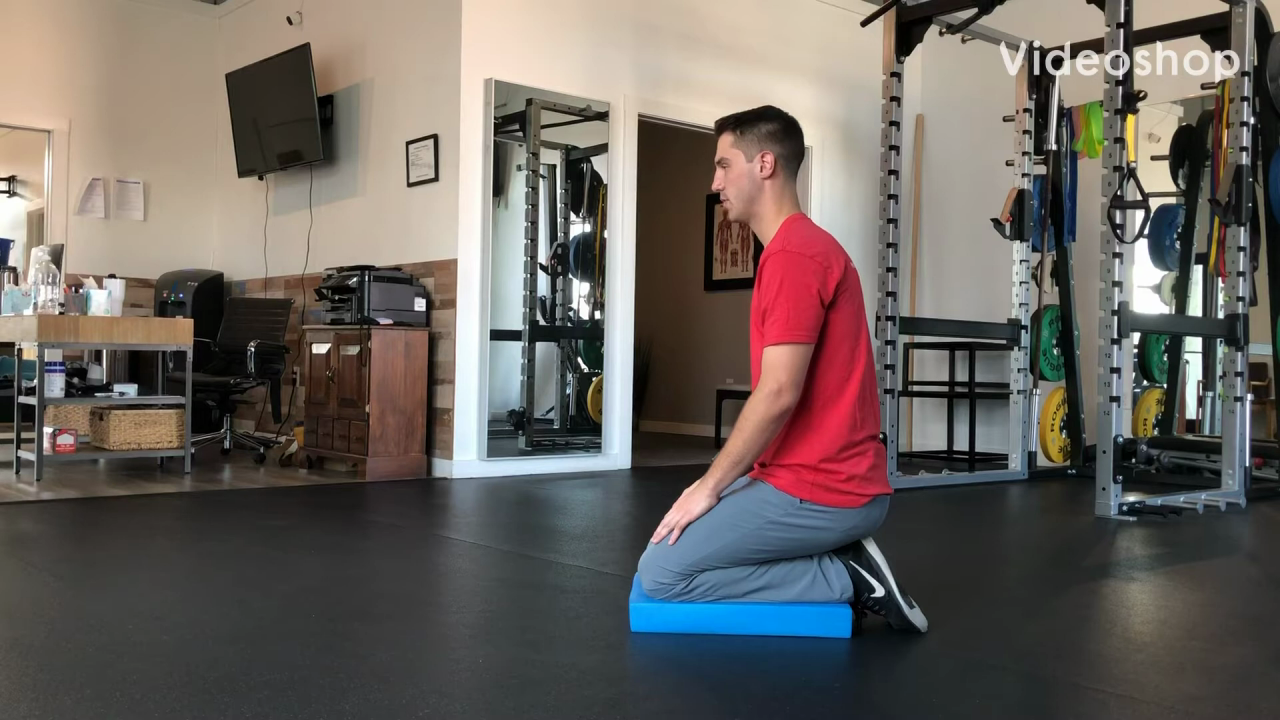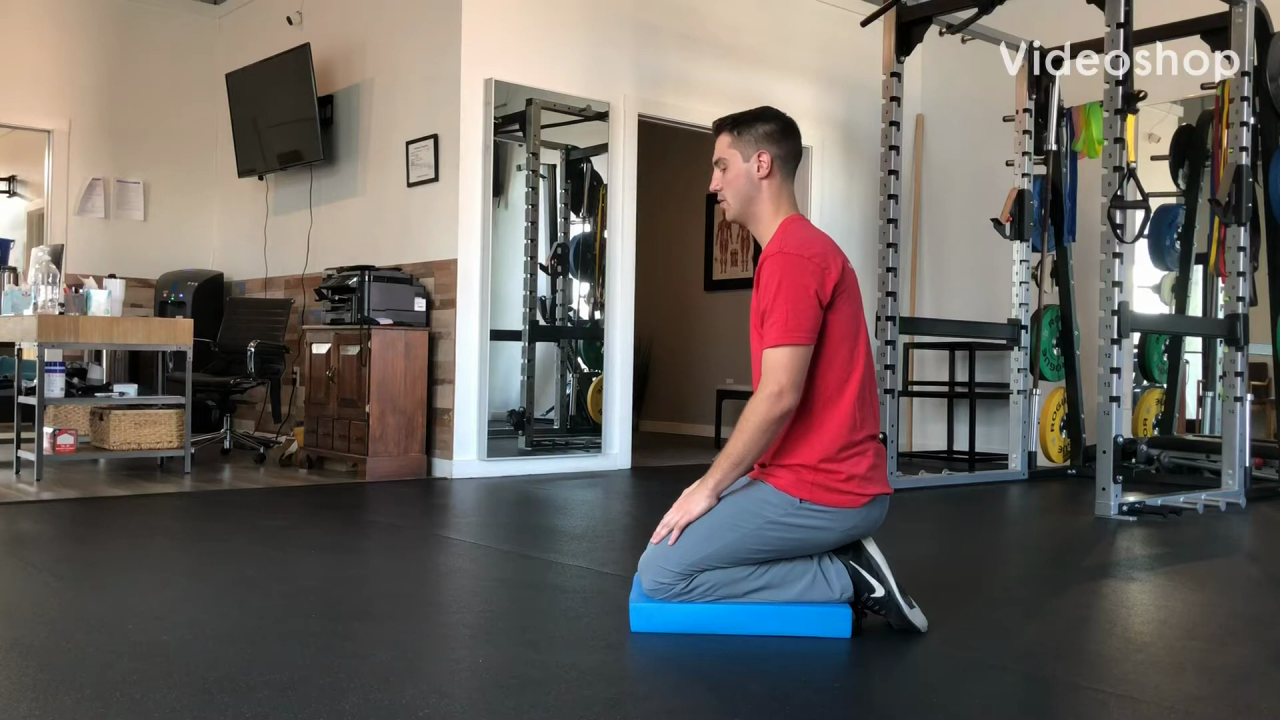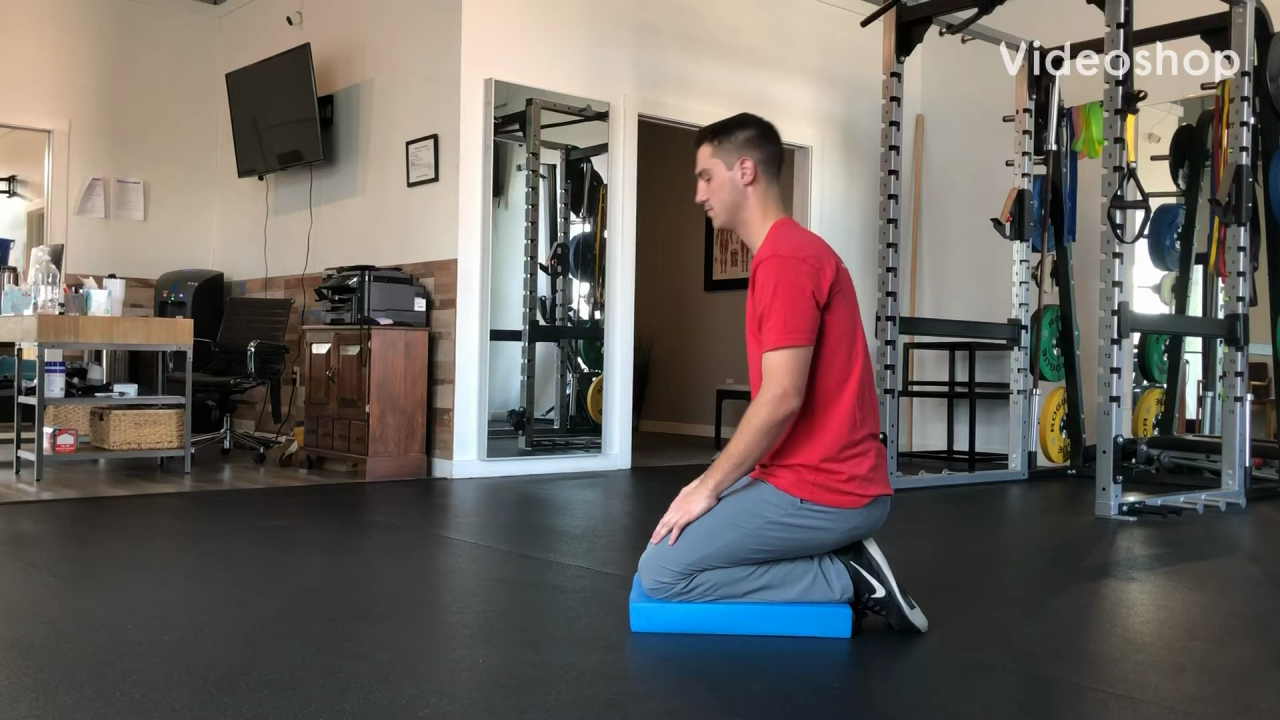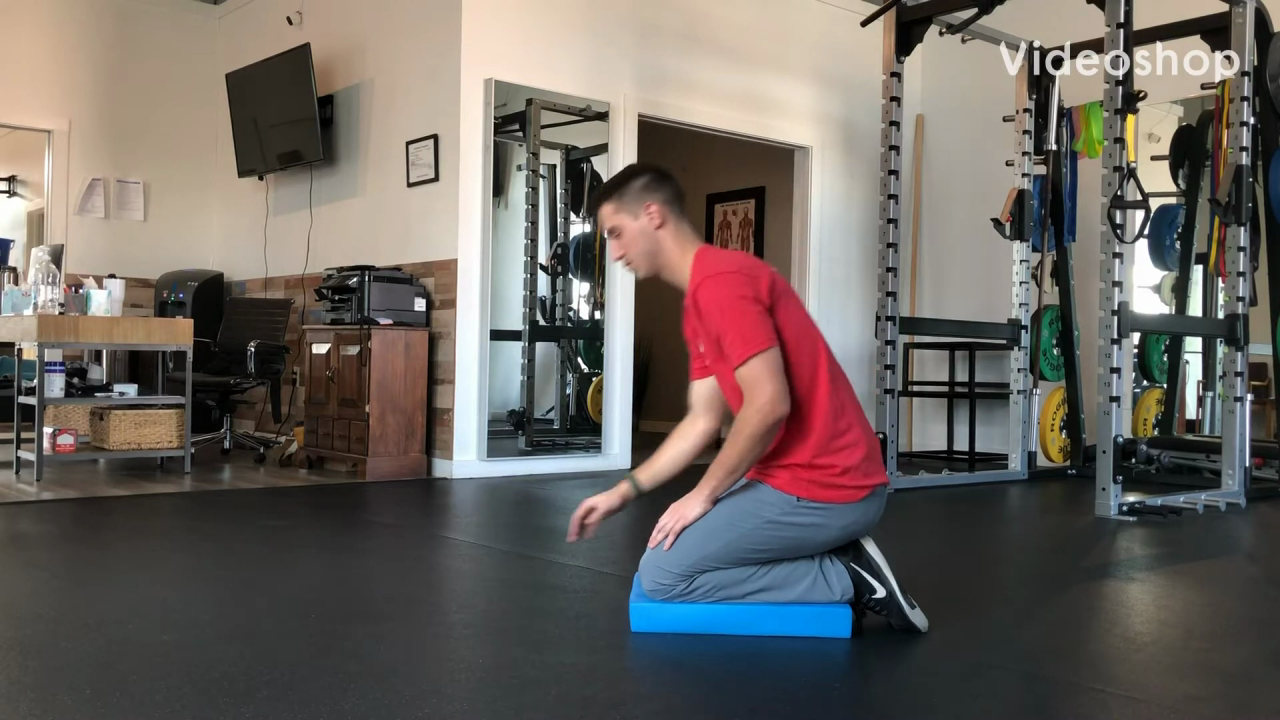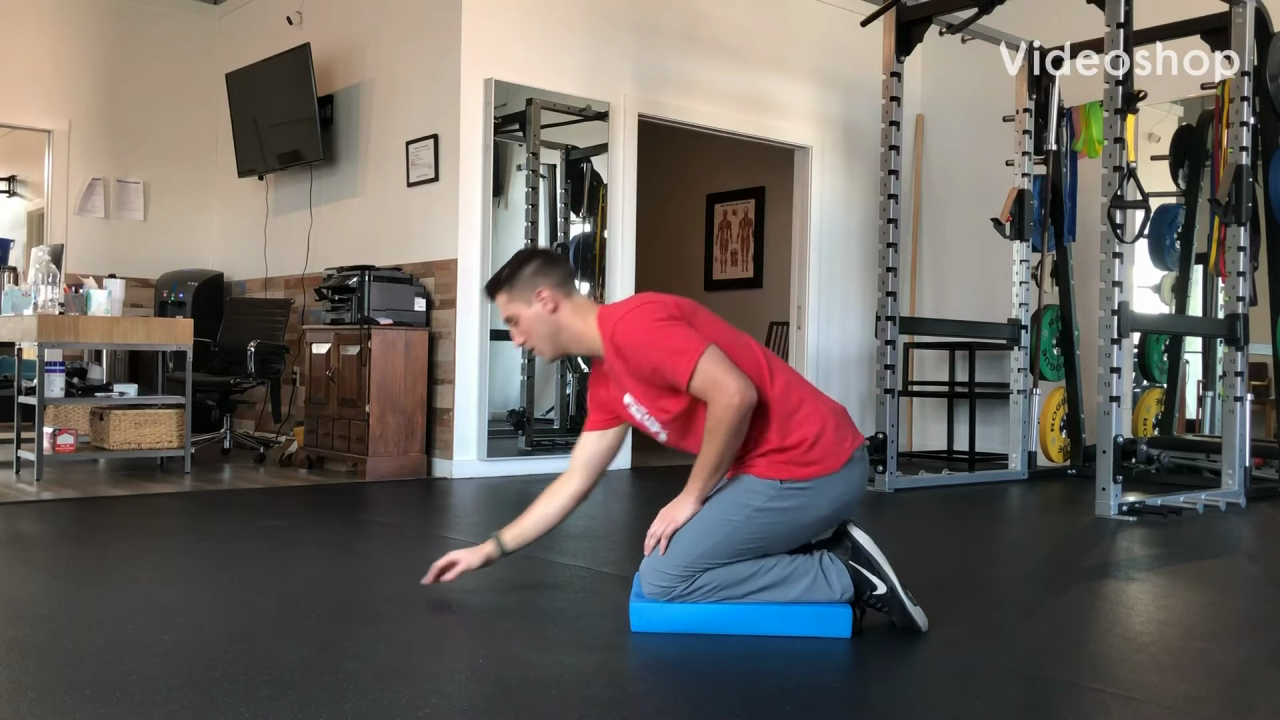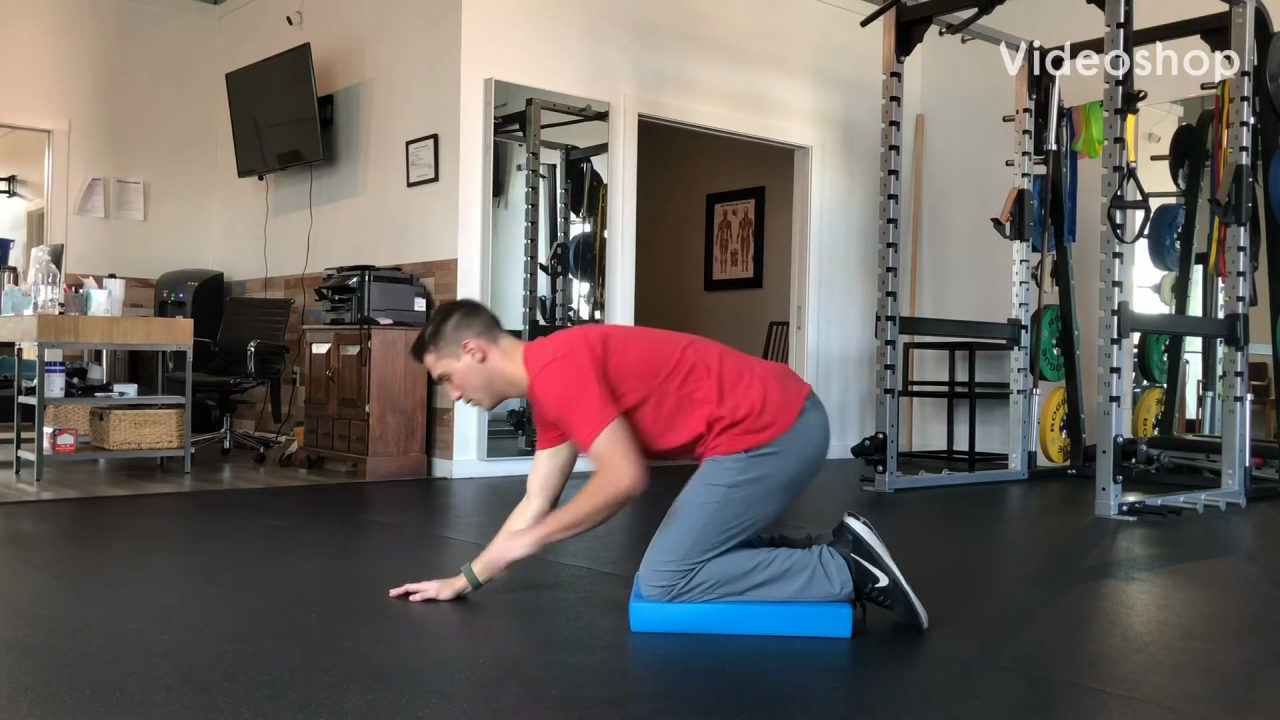
dt=0.4s
person 1, frame 1
left shoulder: (793, 256)
right shoulder: (803, 248)
left elbow: (778, 396)
left wrist: (709, 486)
right wrist: (715, 481)
left hip: (817, 490)
right hip: (828, 478)
left knee: (662, 571)
right knee: (679, 541)
left ankle: (846, 578)
right ankle: (841, 562)
person 1, frame 2
left shoulder: (790, 257)
right shoulder: (802, 249)
left elbow: (779, 397)
left wrist: (709, 487)
right wrist: (715, 482)
left hip: (817, 490)
right hip: (829, 478)
left knee: (662, 572)
right knee: (680, 541)
left ankle: (844, 577)
right ankle: (840, 563)
person 1, frame 3
left shoulder: (784, 260)
right shoulder: (790, 252)
left elbow: (781, 401)
left wrist: (709, 488)
right wrist: (713, 480)
left hip: (820, 491)
right hip: (828, 478)
left knee: (661, 572)
right knee: (684, 540)
left ankle: (844, 579)
right ankle: (839, 566)
person 1, frame 4
left shoulder: (720, 280)
right shoulder: (702, 296)
left elbow: (769, 407)
right elbow: (702, 420)
left wrist: (702, 497)
right wrist: (625, 491)
left hip: (820, 488)
right hip: (809, 475)
left knee: (663, 575)
right knee: (676, 546)
left ankle: (841, 579)
right ankle: (837, 558)
person 1, frame 5
left shoulder: (632, 322)
right shoulder: (606, 378)
left elbow: (735, 396)
right elbow: (574, 481)
left wrist: (691, 497)
right wrist: (490, 549)
left hip: (811, 467)
right hip: (796, 463)
left knee: (663, 580)
right knee: (673, 553)
left ankle: (842, 576)
right ankle: (833, 554)
person 1, frame 6
left shoulder: (555, 366)
right shoulder: (547, 391)
left elbow: (623, 479)
right elbow: (535, 504)
left wrist: (533, 541)
right wrist: (463, 580)
left hip: (771, 432)
right hip: (785, 424)
left knee: (663, 584)
right knee: (692, 554)
left ankle: (844, 571)
right ankle: (835, 553)
